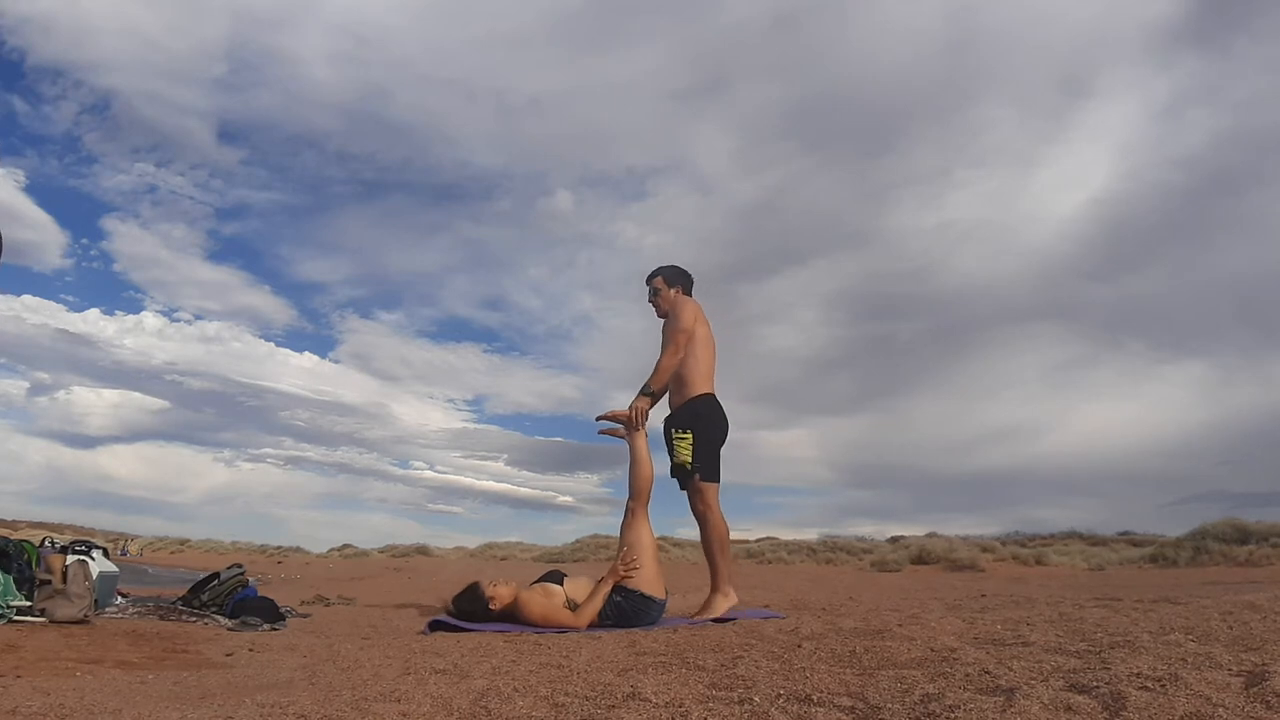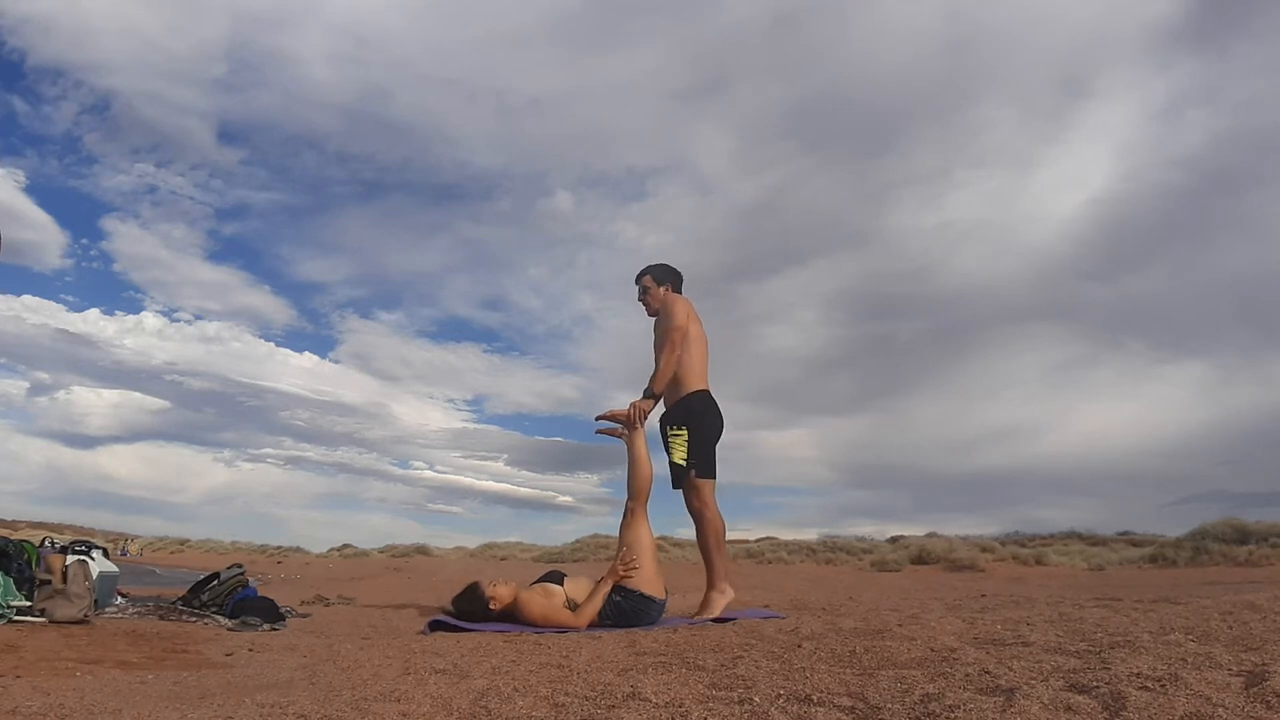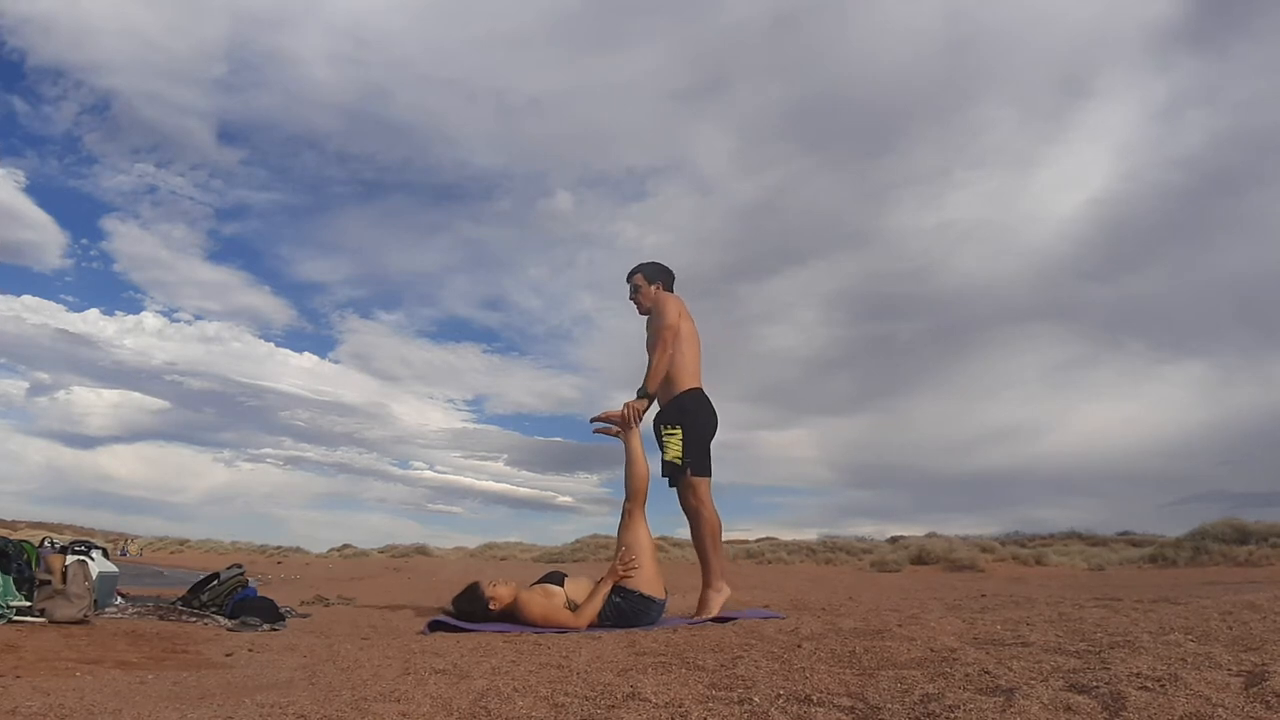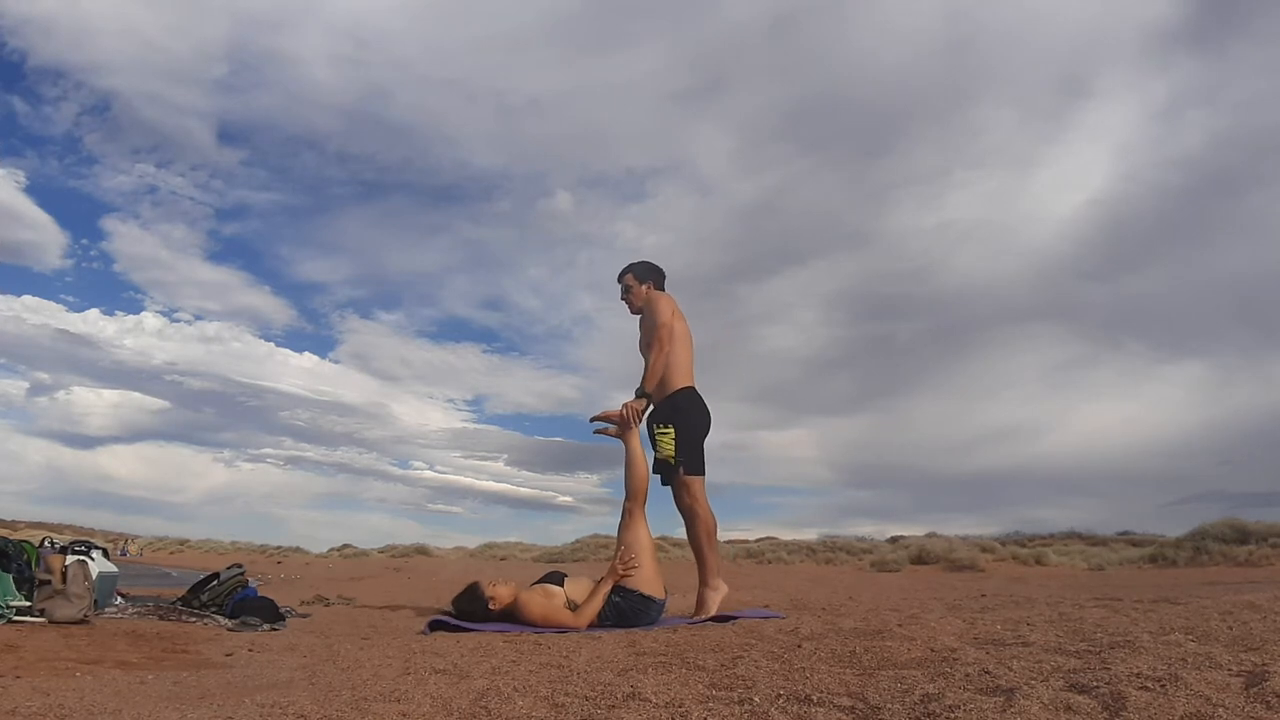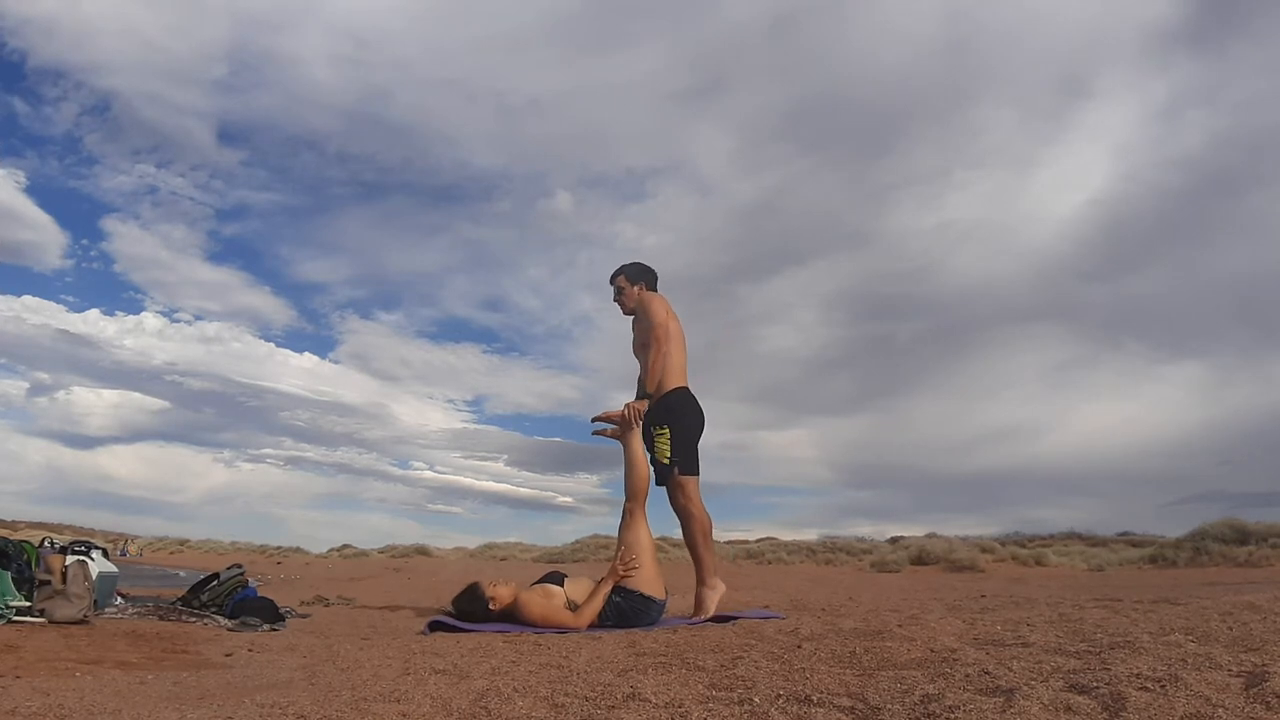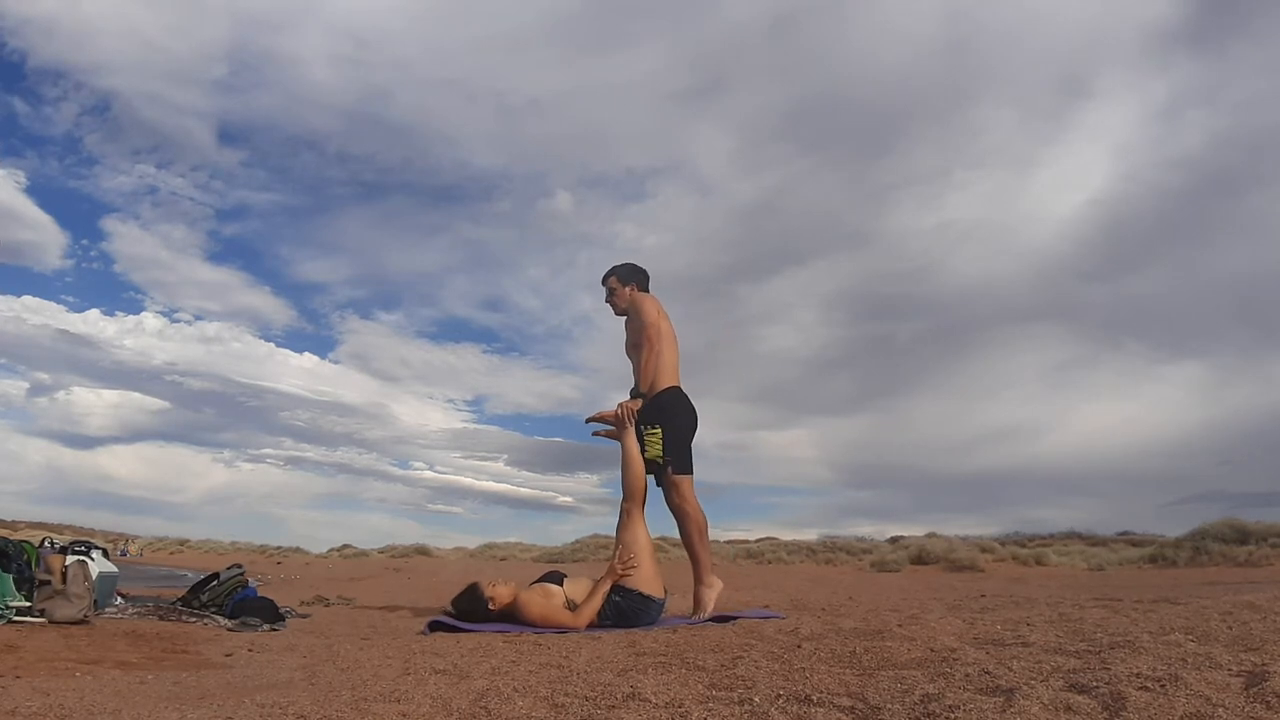
dt=0.2s
person 1, frame 1
left shoulder: (685, 307)
right shoulder: (678, 324)
left elbow: (673, 355)
right elbow: (669, 378)
left wrist: (645, 396)
right wrist: (639, 413)
left hip: (699, 414)
right hip: (692, 418)
left knee: (706, 503)
right knee: (702, 506)
left ankle: (723, 589)
right ankle: (720, 590)
person 1, frame 2
left shoulder: (676, 304)
right shoulder: (669, 322)
left elbow: (670, 354)
right elbow: (668, 367)
left wrist: (647, 398)
right wrist: (639, 414)
left hip: (693, 411)
right hip: (686, 415)
left knee: (702, 501)
right knee: (697, 504)
left ankle: (718, 586)
right ankle: (716, 587)
person 1, frame 3
left shoulder: (668, 303)
right shoulder: (661, 319)
left elbow: (663, 352)
right elbow: (663, 364)
left wrist: (642, 398)
right wrist: (637, 412)
left hip: (687, 409)
right hip: (681, 413)
left knee: (697, 499)
right knee: (692, 502)
left ankle: (715, 584)
right ankle: (713, 584)
person 1, frame 4
left shoulder: (659, 303)
right shoulder: (652, 319)
left elbow: (659, 350)
left wrist: (640, 398)
right wrist: (636, 411)
left hip: (680, 408)
right hip: (673, 412)
left knee: (691, 497)
right knee: (687, 500)
left ankle: (711, 582)
right ankle: (709, 582)
person 1, frame 5
left shoulder: (652, 303)
right shoulder: (644, 321)
left elbow: (658, 349)
left wrist: (642, 399)
right wrist: (636, 414)
left hip: (674, 408)
right hip: (668, 412)
left knee: (685, 497)
right knee: (682, 500)
left ankle: (708, 581)
right ankle: (707, 581)
person 1, frame 6
left shoulder: (644, 303)
right shoulder: (639, 321)
left elbow: (650, 348)
left wrist: (635, 398)
right wrist: (629, 415)
left hip: (666, 408)
right hip: (660, 412)
left knee: (680, 496)
right knee: (678, 499)
left ankle: (706, 579)
right ankle: (704, 579)
person 2, frame 1
left shoulder: (525, 599)
right shoulder: (524, 602)
right elbow: (578, 621)
right wrist: (609, 579)
left hip: (634, 603)
right hip: (637, 603)
right knee: (636, 508)
left ankle: (634, 436)
right ankle: (636, 432)
person 2, frame 2
left shoulder: (525, 599)
right shoulder: (524, 602)
right elbow: (577, 620)
right wrist: (609, 579)
left hip: (631, 603)
right hip: (636, 603)
right knee: (635, 508)
left ankle: (631, 437)
right ankle: (635, 431)
person 2, frame 3
left shoulder: (525, 600)
right shoulder: (524, 604)
right elbow: (578, 621)
right wrist: (609, 580)
left hip: (631, 604)
right hip: (636, 604)
right knee: (633, 509)
left ankle: (628, 436)
right ankle: (631, 431)
person 2, frame 4
left shoulder: (526, 600)
right shoulder: (523, 604)
right elbow: (577, 621)
right wrist: (609, 579)
left hip: (630, 603)
right hip: (636, 603)
right knee: (633, 508)
left ankle: (628, 437)
right ankle: (631, 431)
person 2, frame 5
left shoulder: (526, 600)
right shoulder: (524, 604)
right elbow: (578, 621)
right wrist: (610, 579)
left hip: (630, 603)
right hip: (635, 604)
right knee: (633, 510)
left ankle: (629, 437)
right ankle: (631, 429)
person 2, frame 6
left shoulder: (525, 600)
right shoulder: (523, 603)
right elbow: (577, 621)
right wrist: (608, 579)
left hip: (629, 603)
right hip: (635, 604)
right knee: (630, 509)
left ankle: (626, 436)
right ankle: (627, 431)
